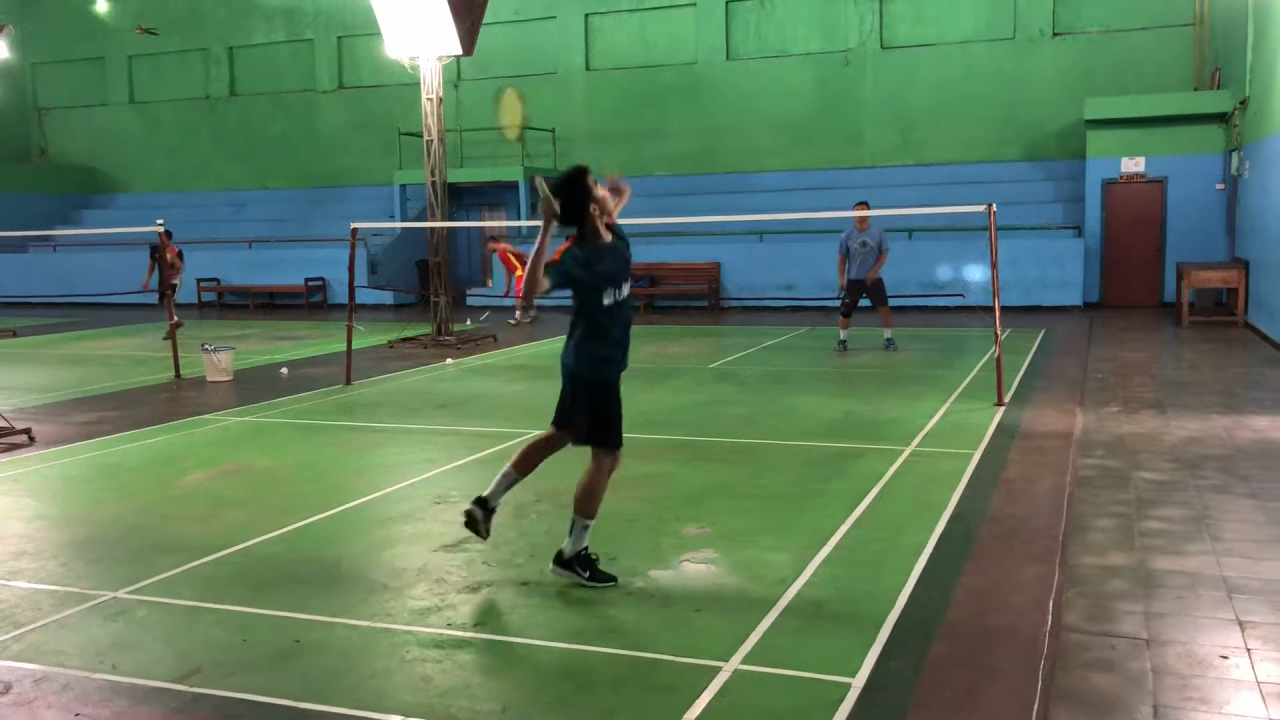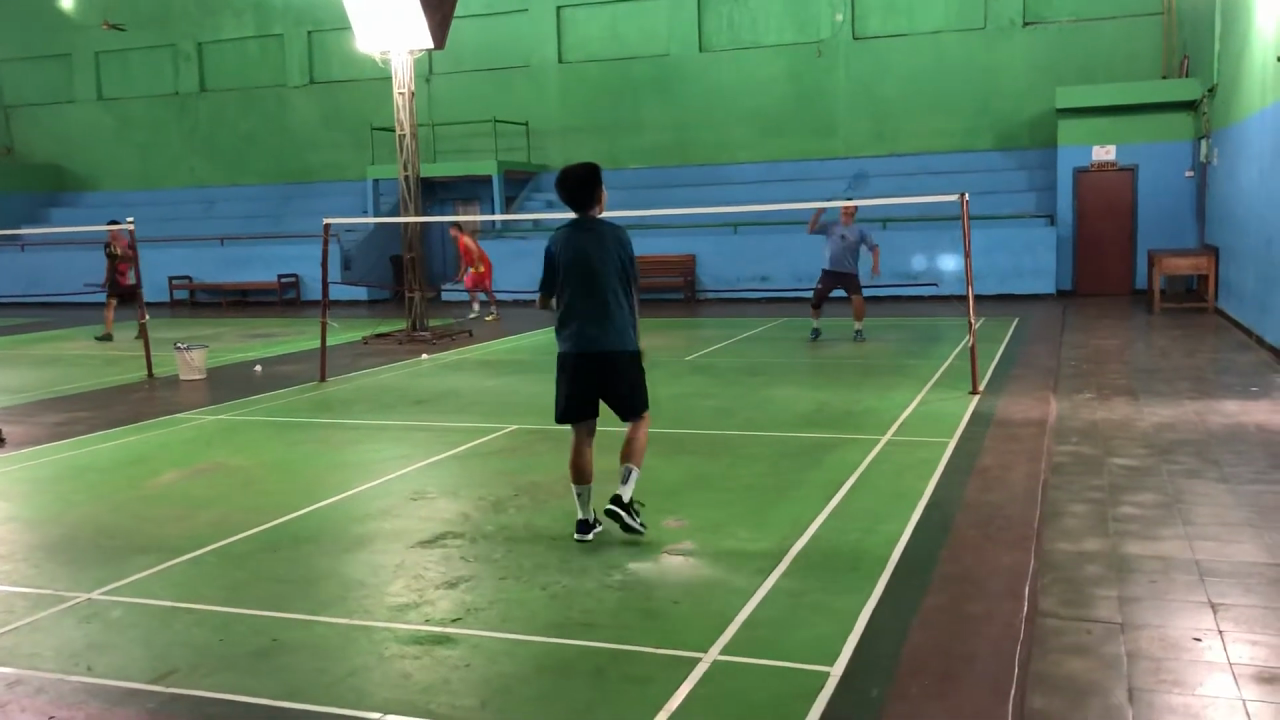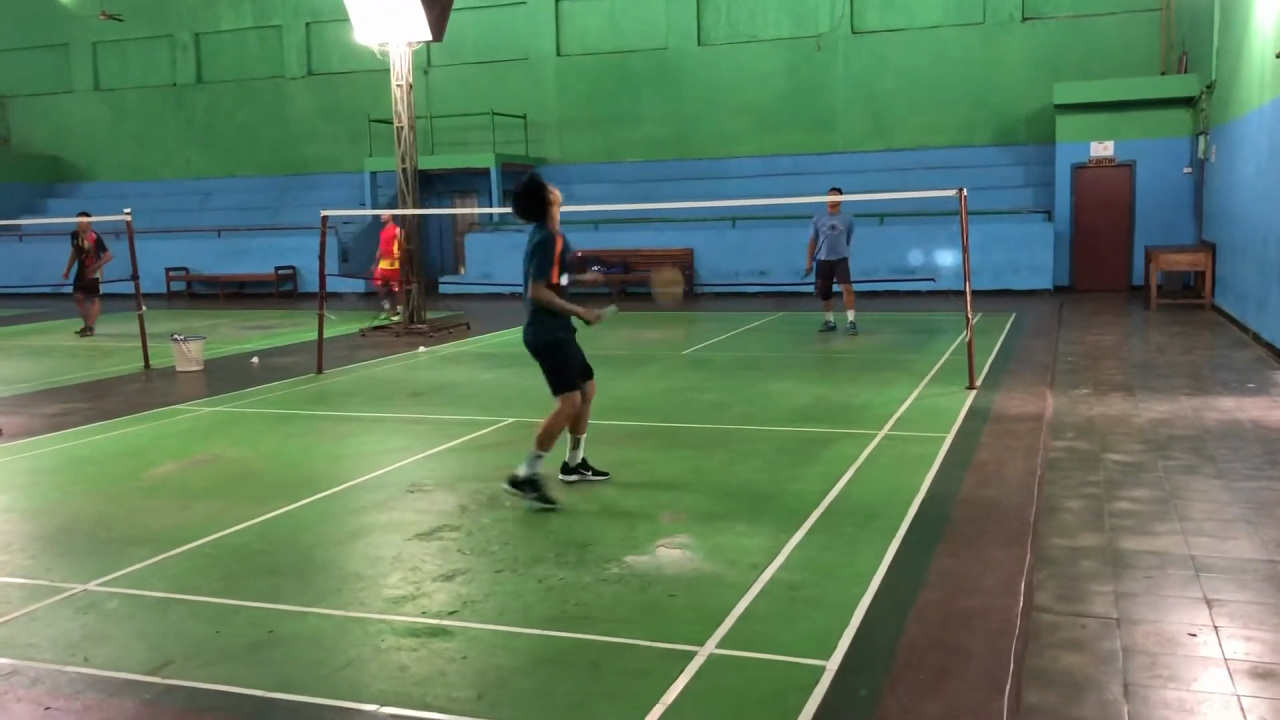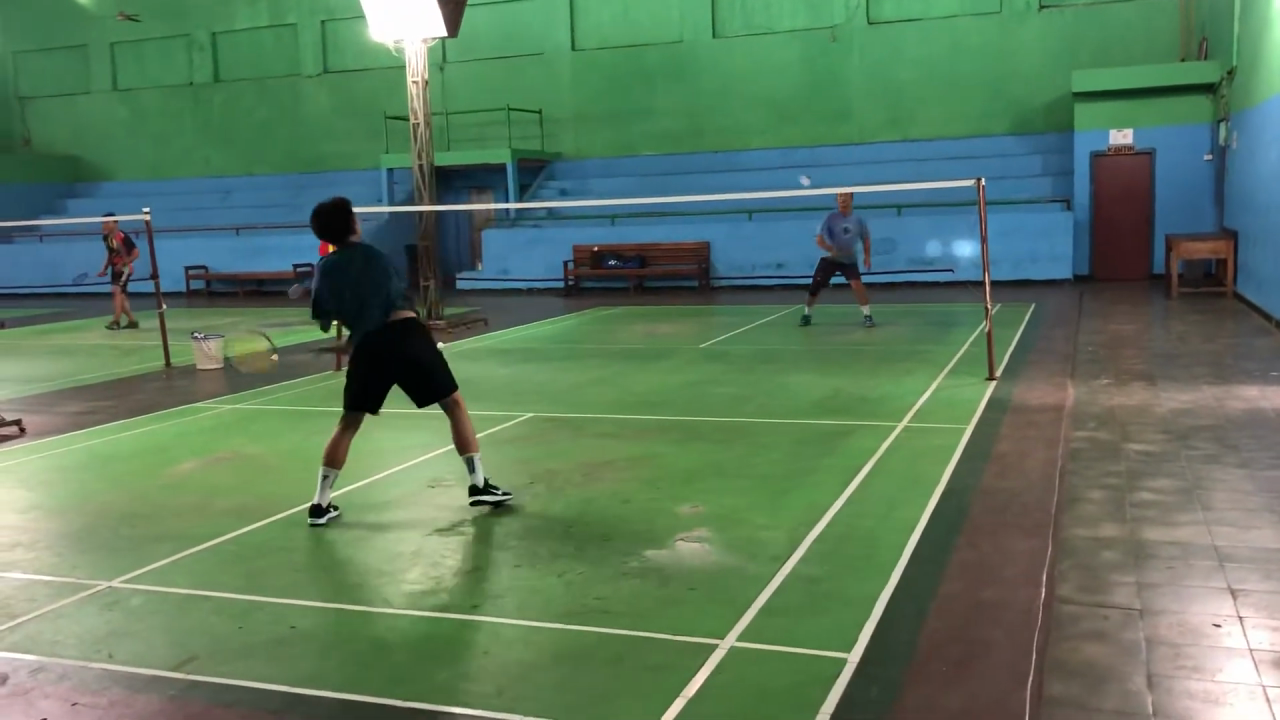
dt=1s
person 1, frame 1
left shoulder: (615, 236)
right shoulder: (577, 255)
right elbow: (532, 290)
left wrist: (619, 193)
right wrist: (546, 228)
left hip: (594, 363)
right hip: (593, 368)
left knee: (556, 437)
right knee: (605, 457)
left ankle: (488, 502)
right ankle: (572, 553)
person 1, frame 2
left shoulder: (558, 241)
right shoulder: (617, 236)
left elbow: (544, 301)
right elbow: (631, 293)
right wrist: (634, 334)
left hip: (573, 350)
right hip: (619, 346)
left knee: (582, 432)
right knee: (638, 420)
left ankle: (585, 518)
right ankle: (623, 497)
person 1, frame 3
left shoulder: (542, 236)
right shoulder: (550, 240)
right elbow: (537, 293)
left wrist: (579, 279)
right wrist: (579, 311)
left hip: (553, 331)
right hip: (549, 334)
left knee: (586, 389)
right knee: (569, 402)
left ankle: (574, 463)
right ankle: (525, 475)
person 1, frame 4
left shoulder: (324, 272)
right shoulder: (372, 254)
left elbow: (325, 324)
left hip: (367, 345)
right hip: (406, 331)
left knee: (348, 424)
right knee: (454, 404)
left ankle: (320, 504)
right ankle: (479, 483)
